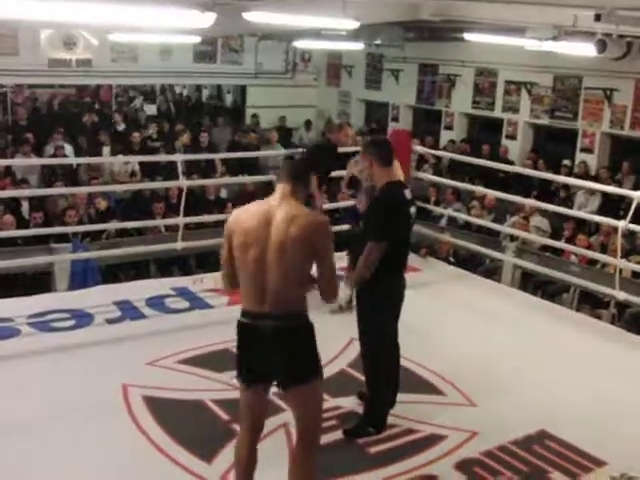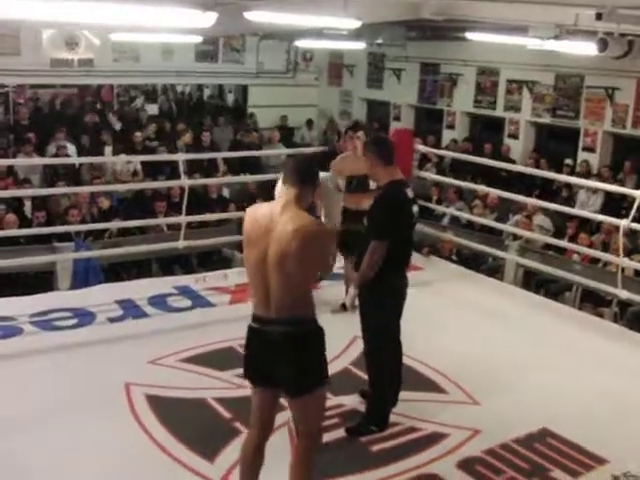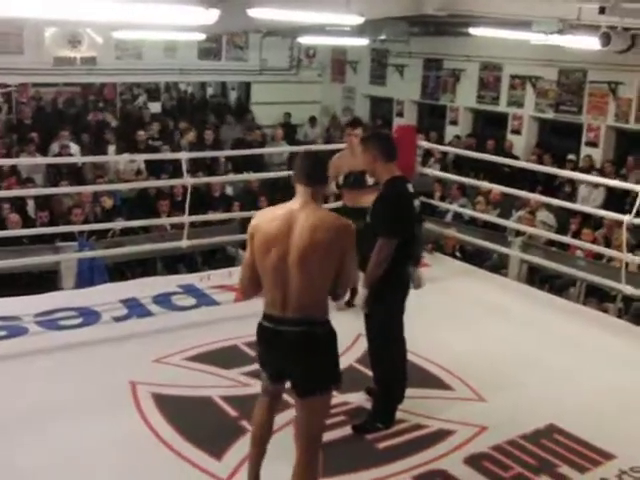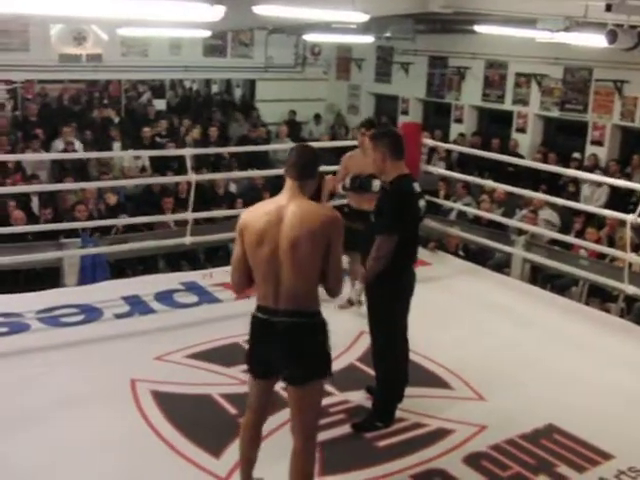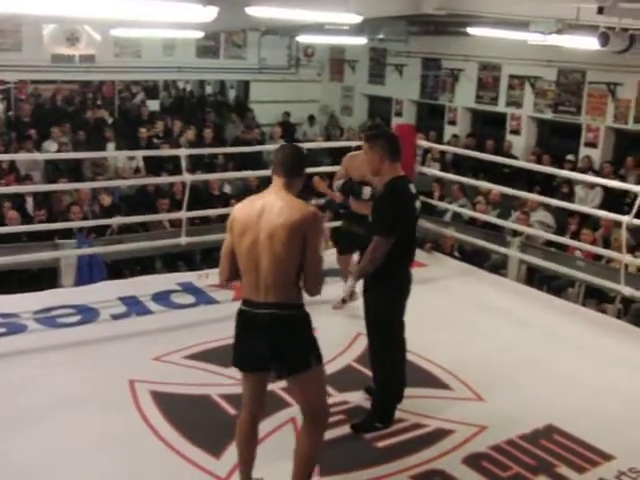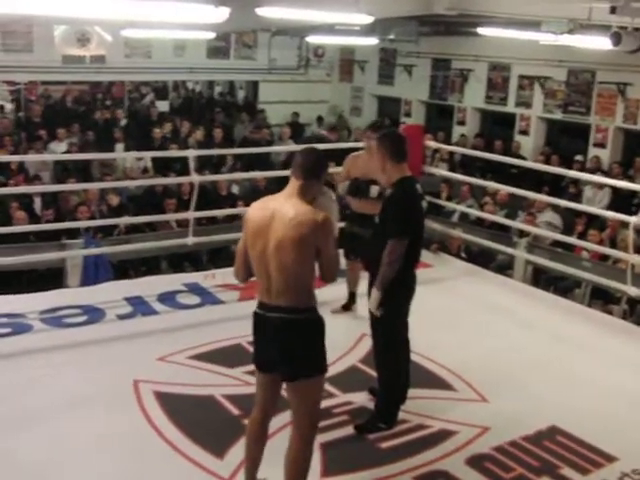
dt=0.3s
person 1, frame 1
left shoulder: (237, 218)
right shoulder: (315, 224)
left elbow: (228, 282)
right elbow: (329, 294)
left hip: (249, 331)
right hip: (291, 333)
left knee: (250, 426)
right knee: (308, 432)
person 1, frame 2
left shoulder: (252, 215)
right shoulder: (317, 230)
left hip: (259, 334)
right hip: (299, 337)
left knee: (259, 427)
right knee: (307, 439)
person 1, frame 3
left shoulder: (260, 221)
right shoulder: (341, 229)
left elbow: (246, 289)
right elbow: (339, 292)
left hip: (270, 332)
right hip: (313, 337)
left knee: (268, 396)
right knee: (308, 443)
person 1, frame 4
left shoulder: (249, 216)
right shoulder: (328, 220)
left elbow: (238, 284)
right elbow: (334, 289)
left hip: (263, 325)
right hip: (304, 329)
left knee: (256, 410)
right knee: (305, 435)
person 1, frame 5
left shoulder: (240, 211)
right shoulder: (307, 215)
left elbow: (226, 275)
right elbow: (312, 287)
left hip: (249, 318)
right hip: (287, 321)
left knee: (250, 410)
right knee: (316, 416)
person 1, frame 6
left shoulder: (254, 210)
right shoulder: (317, 219)
left elbow: (241, 273)
right elbow: (329, 275)
left hip: (263, 319)
right hip: (299, 324)
left knee: (262, 407)
right knee: (304, 425)
person 2, frame 1
left shoulder: (383, 200)
right shoulder: (403, 191)
left elbow: (373, 250)
left wrist: (351, 283)
left hip: (377, 286)
right hip: (393, 280)
left knee: (374, 348)
right knee: (387, 341)
left ankle: (375, 417)
right ankle: (385, 395)
person 2, frame 2
left shoulder: (385, 199)
right shoulder: (405, 190)
left elbow: (377, 250)
left wrist: (356, 284)
left hip: (380, 284)
right hip: (396, 278)
left knee: (377, 347)
right knee: (390, 339)
left ankle: (377, 415)
right ankle: (388, 393)
person 2, frame 3
left shoulder: (389, 196)
right shoulder: (404, 186)
left elbow: (384, 248)
left wrist: (365, 286)
left hip: (385, 282)
right hip: (398, 276)
left knee: (381, 344)
right knee: (393, 336)
left ankle: (383, 413)
right ankle: (394, 390)
person 2, frame 4
left shoulder: (393, 194)
right shoulder: (411, 186)
left elbow: (384, 246)
left wrist: (363, 280)
left hip: (388, 280)
right hip: (403, 274)
left knee: (384, 343)
right knee: (396, 336)
left ankle: (383, 411)
right ankle: (395, 389)
person 2, frame 5
left shoulder: (391, 195)
right shoulder: (405, 187)
left elbow: (380, 246)
left wrist: (354, 277)
right wrist: (361, 258)
left hip: (384, 281)
right hip: (397, 276)
left knee: (382, 343)
right knee: (394, 337)
left ankle: (382, 412)
right ankle: (393, 390)
person 2, frame 6
left shoulder: (400, 197)
right shoulder: (410, 187)
left elbow: (394, 249)
left wrist: (377, 289)
left hip: (392, 282)
right hip: (402, 278)
left knee: (386, 344)
right knee: (397, 338)
left ankle: (386, 413)
right ankle: (397, 390)
person 3, frame 1
left shoulder: (391, 165)
right shoulder: (356, 162)
right elbow: (345, 187)
right wrist: (353, 182)
right hip: (360, 215)
right knee: (353, 259)
right ankle: (348, 301)
person 3, frame 2
right shoulder: (339, 161)
right elbow: (332, 188)
left wrist: (371, 184)
right wrist: (342, 185)
right hip: (349, 214)
right knee: (349, 259)
right ankle: (349, 298)
person 3, frame 3
right shoulder: (338, 159)
right elbow: (329, 186)
left wrist: (372, 181)
right wrist: (340, 183)
right hip: (348, 212)
right ankle: (352, 295)
person 3, frame 4
right shoulder: (349, 158)
right elbow: (336, 185)
left wrist: (378, 185)
right wrist: (347, 184)
right hip: (353, 213)
right knee: (353, 256)
right ankle: (355, 294)
person 3, frame 5
right shoulder: (350, 158)
right elbow: (337, 182)
left wrist: (372, 194)
right wrist: (340, 191)
right hip: (352, 215)
right knee: (343, 256)
right ankle: (349, 292)
person 3, frame 6
right shoulder: (352, 160)
right elbow: (341, 186)
left wrist: (380, 193)
right wrist: (347, 189)
left hip: (377, 220)
right hip: (354, 217)
right knee: (352, 261)
right ankle: (350, 300)
